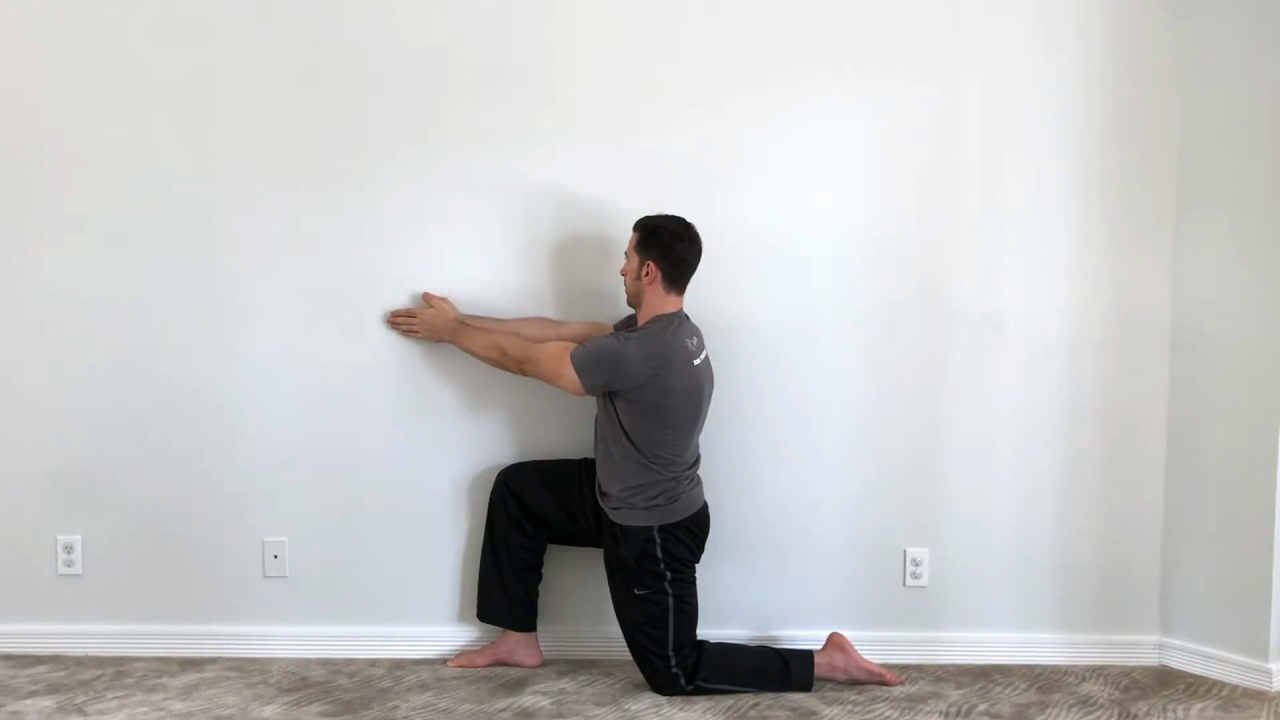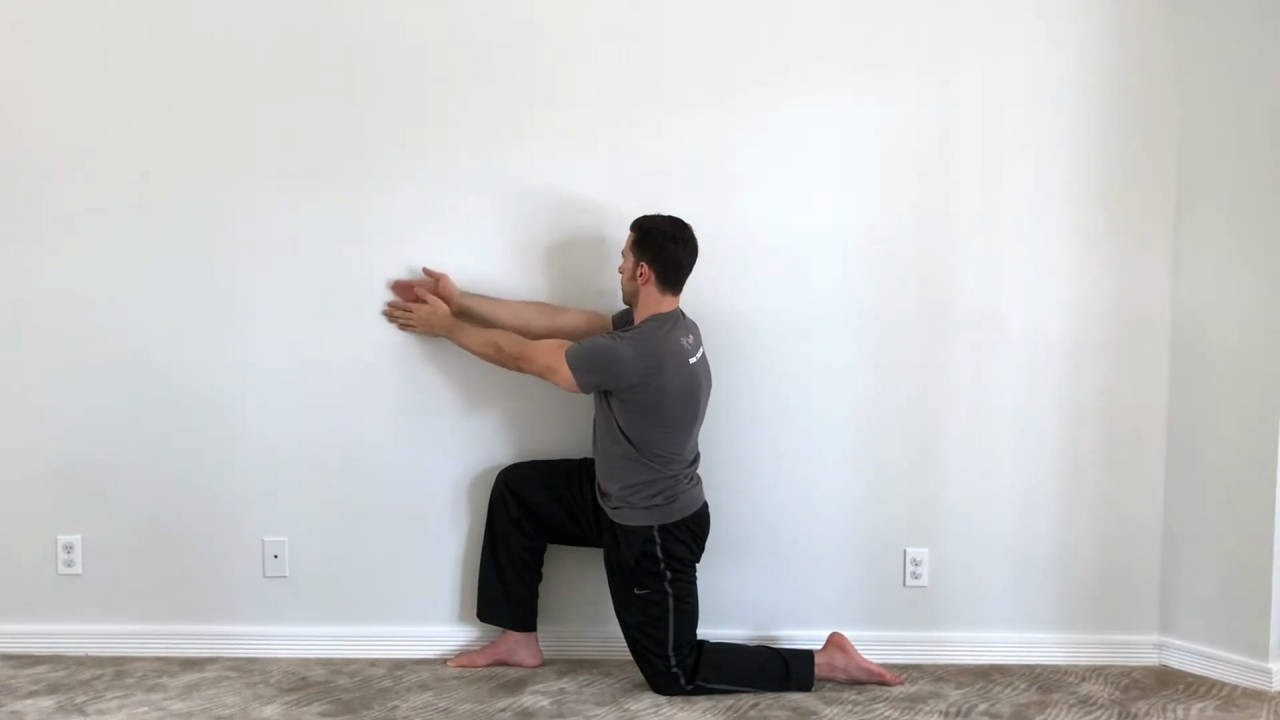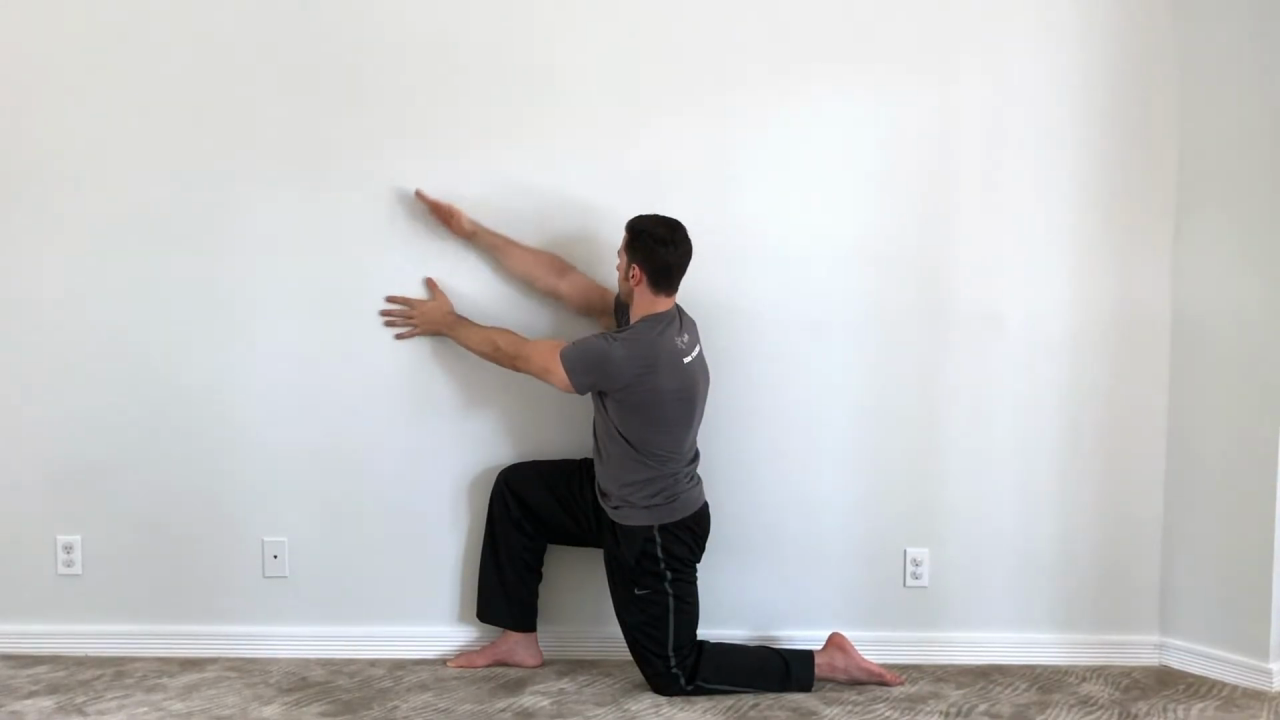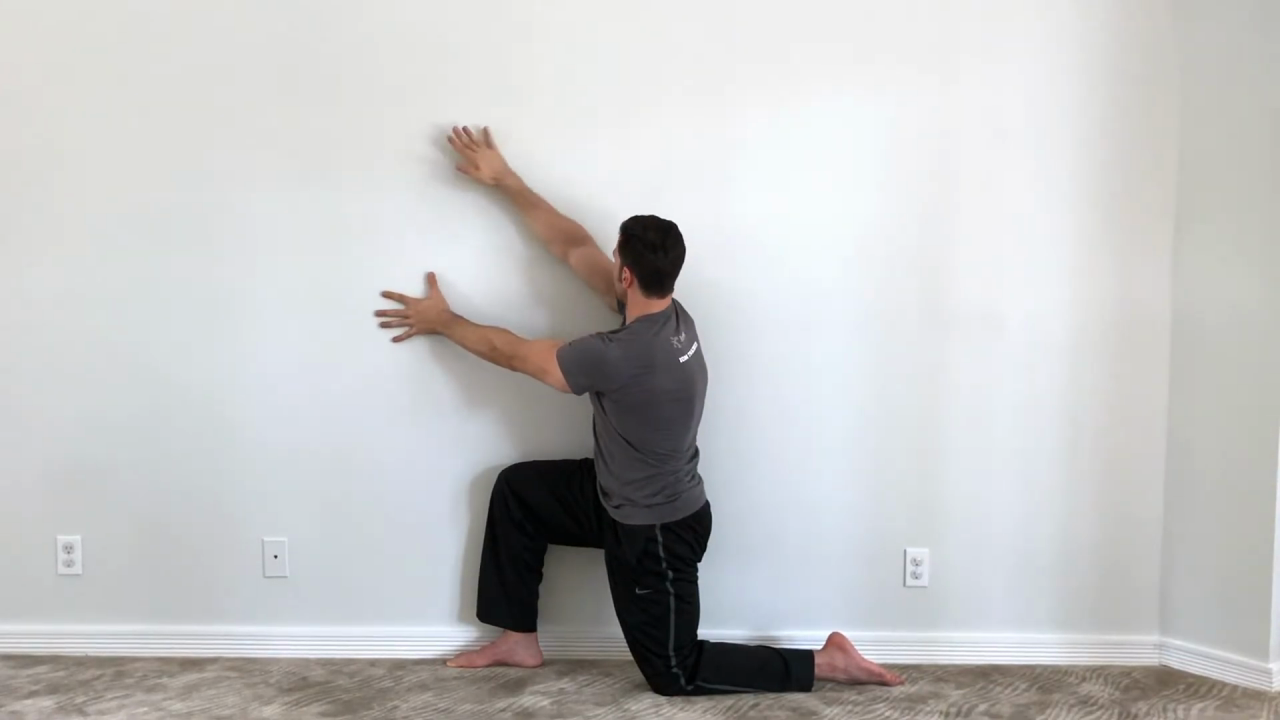
dt=0.5s
person 1, frame 1
left shoulder: (637, 354)
right shoulder: (663, 328)
left elbow: (526, 360)
right elbow: (559, 332)
left wrist: (451, 331)
right wrist: (463, 319)
left hip: (654, 531)
right hip: (627, 500)
left knee: (674, 673)
right knee: (515, 489)
left ankle: (826, 661)
right ankle: (520, 641)
person 1, frame 2
left shoulder: (633, 353)
right shoulder: (660, 325)
left elbow: (523, 355)
right elbow: (560, 322)
left wrist: (448, 326)
right wrist: (460, 301)
left hip: (655, 531)
right hip: (626, 498)
left knee: (674, 674)
right knee: (516, 488)
left ankle: (825, 662)
right ankle: (520, 641)
person 1, frame 3
left shoulder: (626, 355)
right shoulder: (661, 319)
left elbow: (518, 354)
right elbow: (560, 280)
left wrist: (448, 323)
right wrist: (471, 232)
left hip: (656, 531)
right hip: (625, 501)
left knee: (675, 675)
right knee: (517, 489)
left ankle: (824, 663)
right ankle: (520, 641)
person 1, frame 4
left shoulder: (621, 356)
right shoulder: (668, 316)
left elbow: (515, 353)
right elbow: (575, 248)
left wrist: (443, 321)
right wrist: (506, 181)
left hip: (655, 532)
right hip: (626, 499)
left knee: (675, 674)
right knee: (516, 489)
left ankle: (827, 662)
right ankle: (519, 641)
